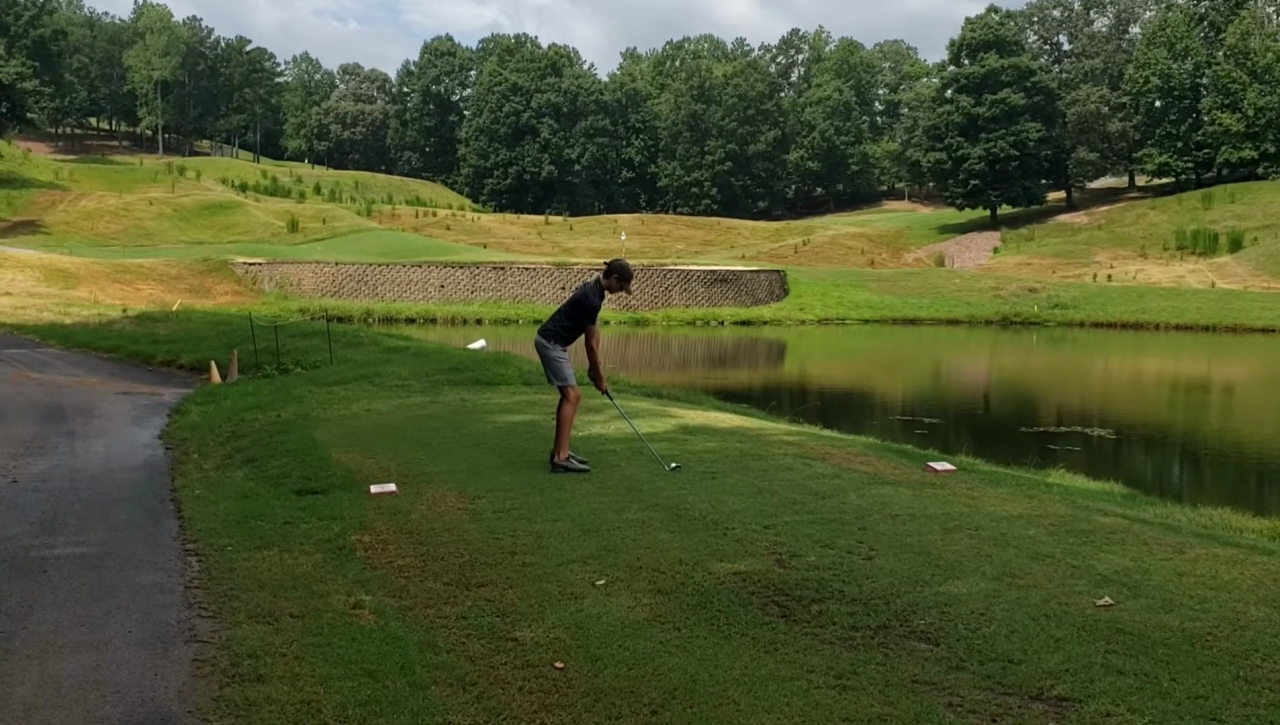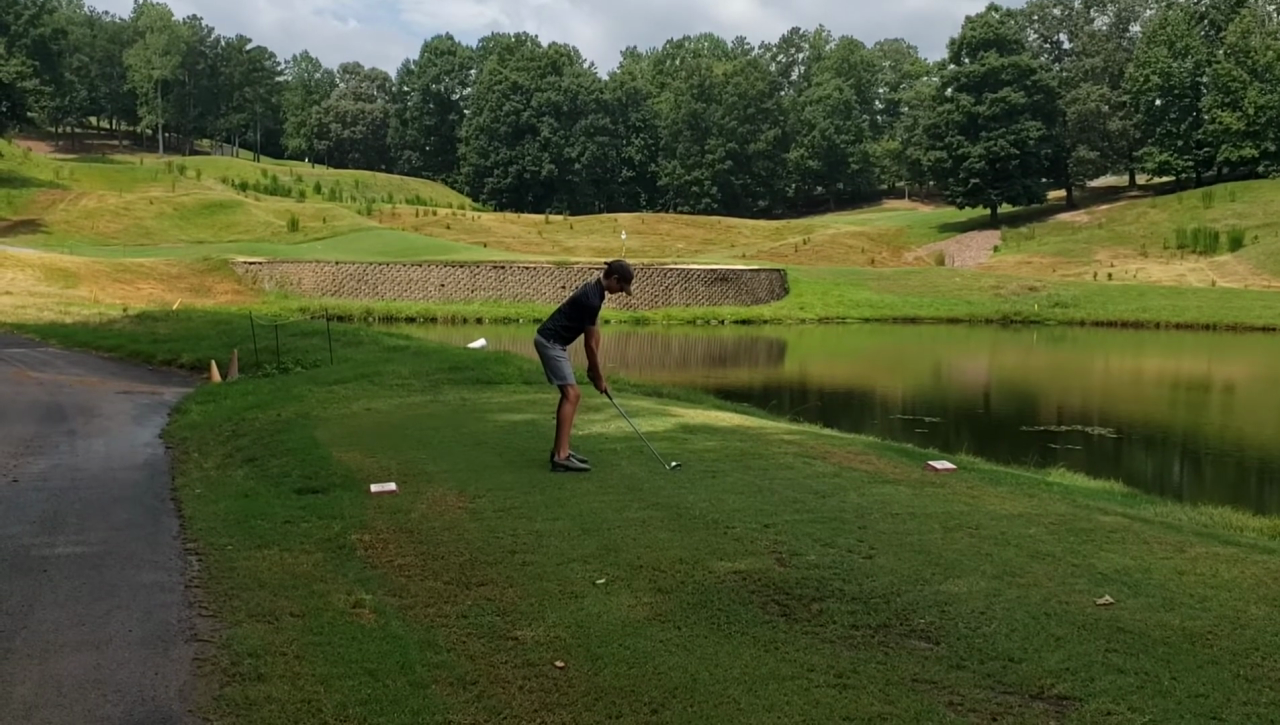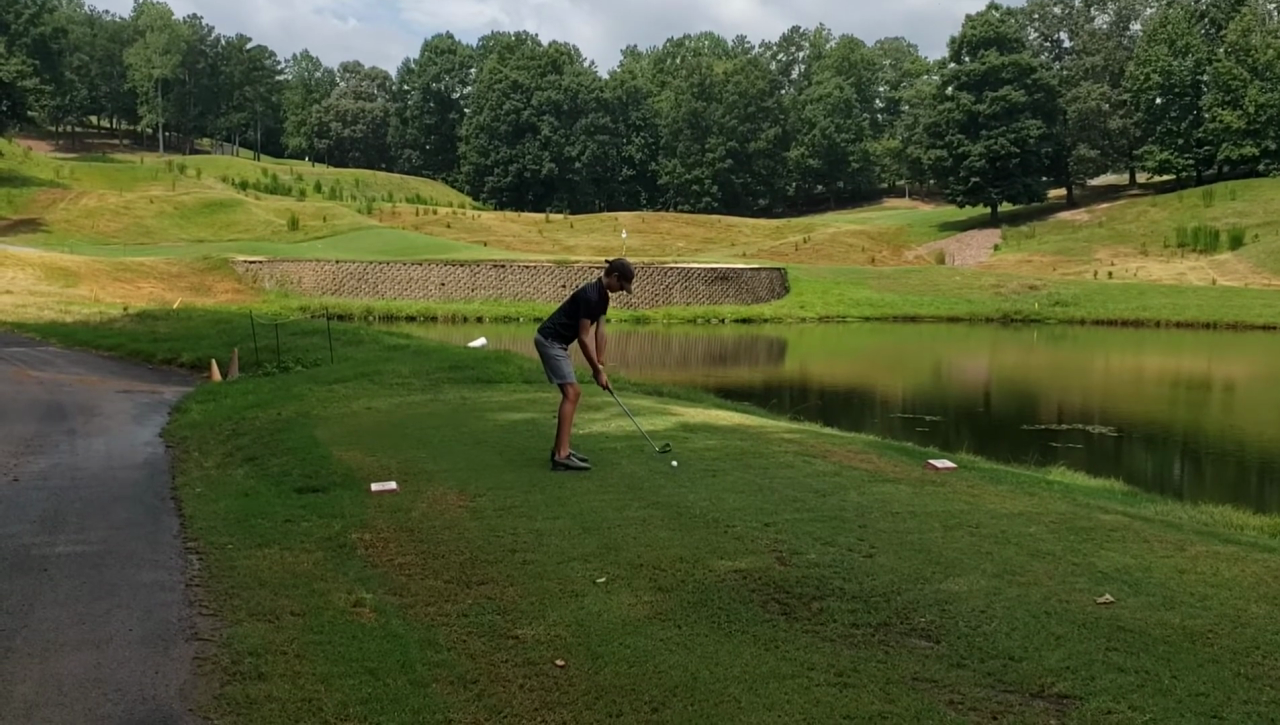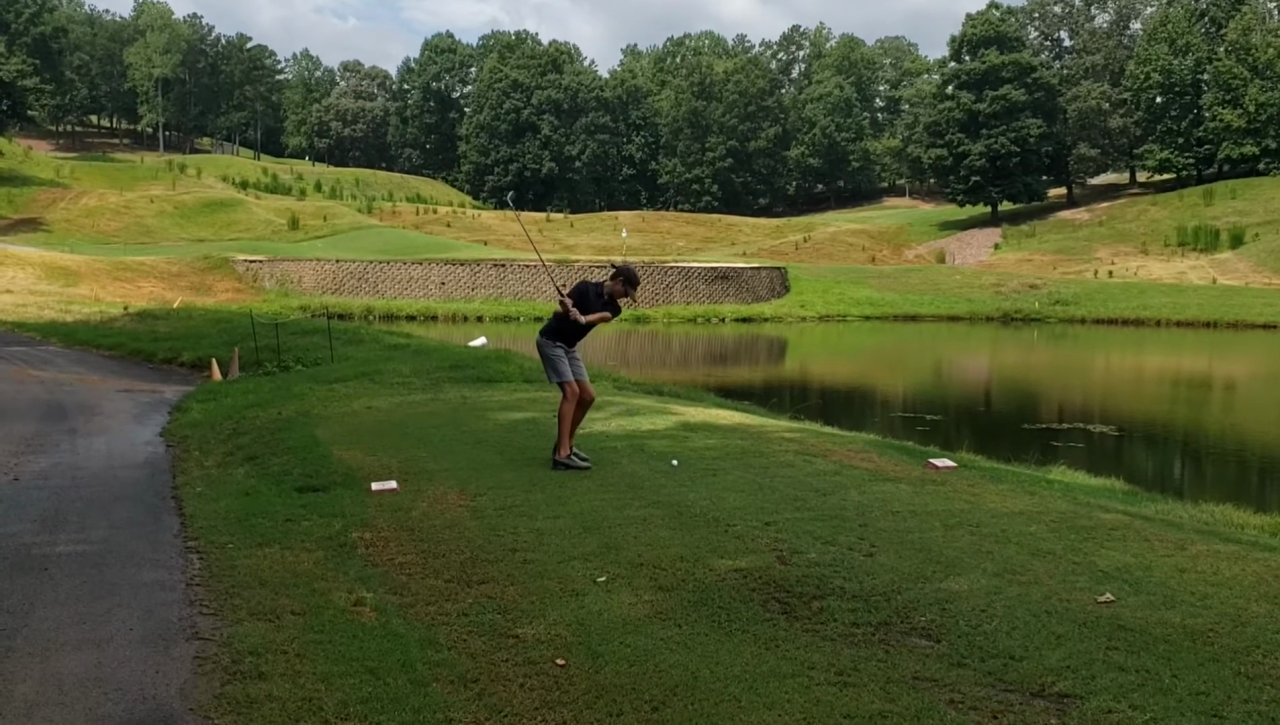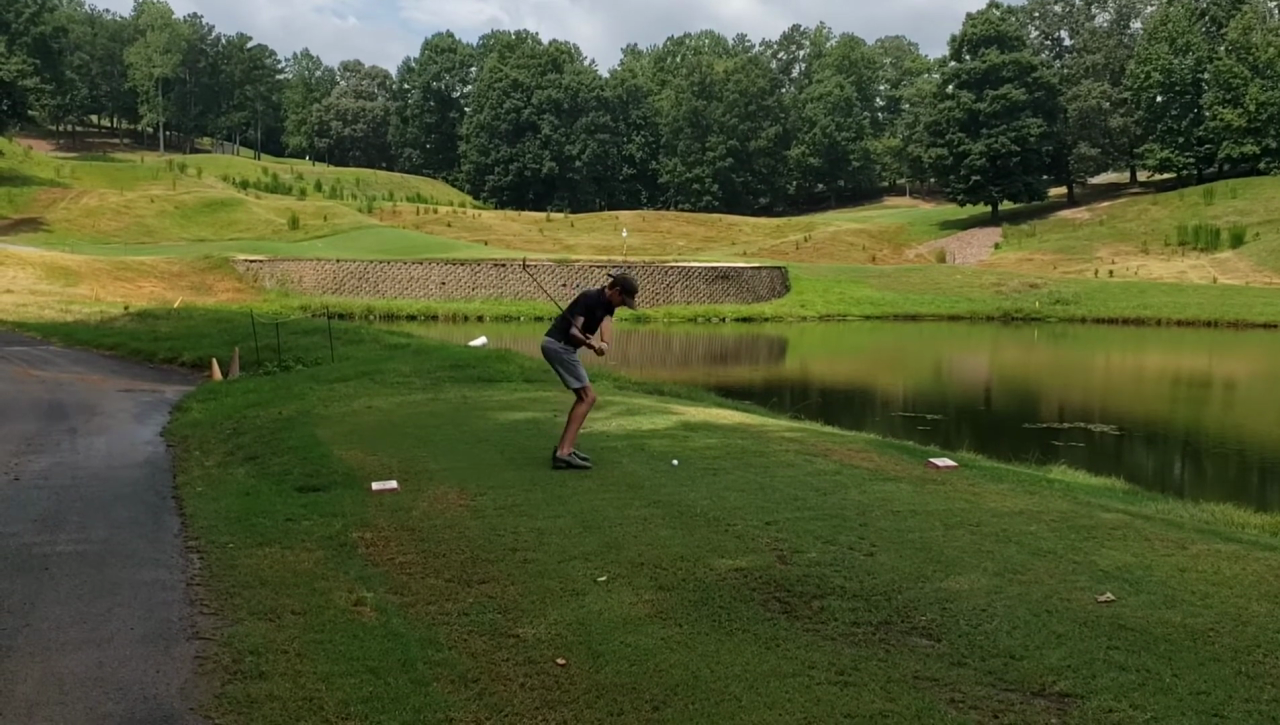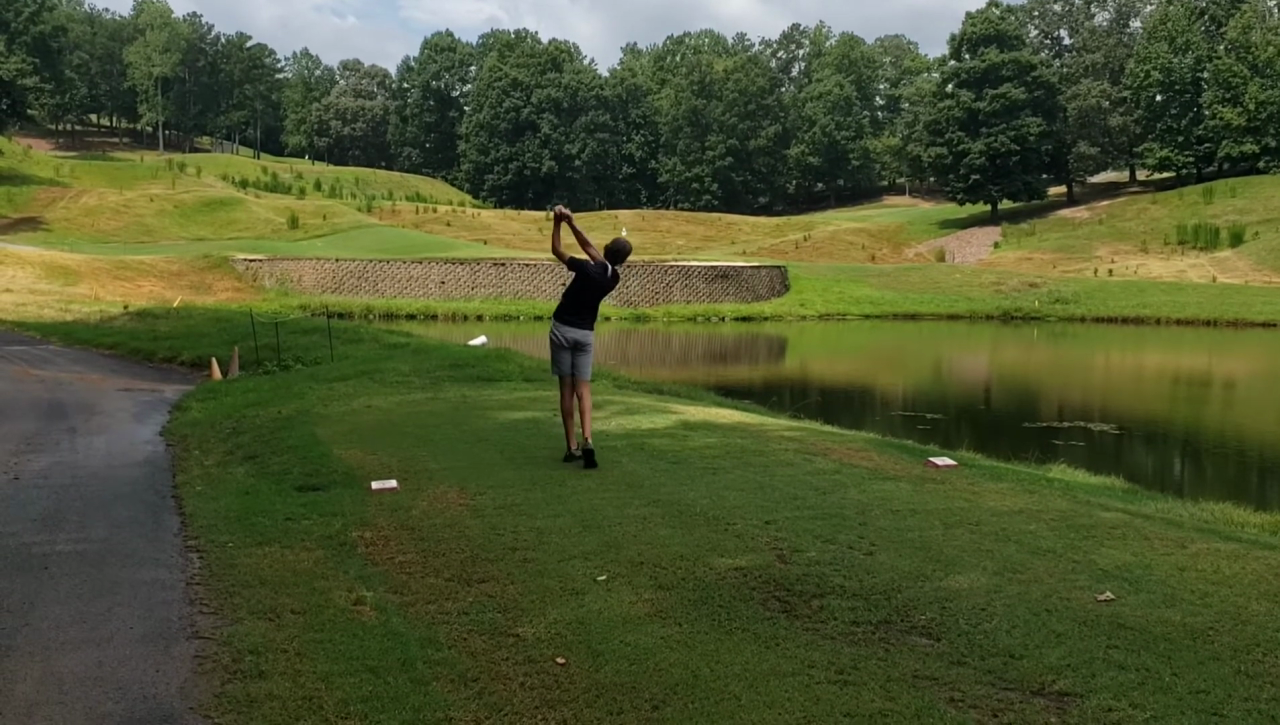
dt=0.4s
person 1, frame 1
left shoulder: (593, 289)
right shoulder: (591, 299)
left elbow: (594, 333)
right elbow: (590, 342)
left wrist: (595, 367)
right wrist: (599, 376)
left hip: (552, 342)
right hip: (551, 343)
left knee: (568, 395)
right knee: (572, 395)
left ankle: (560, 450)
right ankle: (561, 457)
person 1, frame 2
left shoulder: (594, 290)
right shoulder: (591, 299)
left elbow: (595, 332)
right elbow: (590, 343)
left wrist: (594, 367)
right wrist: (598, 376)
left hip: (553, 341)
right hip: (550, 342)
left knee: (568, 394)
right knee: (572, 395)
left ankle: (560, 449)
right ankle: (561, 457)
person 1, frame 3
left shoulder: (602, 296)
right shoulder: (590, 295)
left elbow: (600, 332)
right elbow: (583, 337)
left wrist: (600, 365)
right wrist: (597, 370)
left hip: (557, 342)
right hip: (550, 341)
left knee: (572, 393)
right knee: (571, 393)
left ankle: (560, 448)
right ankle: (562, 456)
person 1, frame 4
left shoulder: (614, 307)
right shoulder: (585, 287)
left elbow: (598, 318)
right elbow: (558, 313)
left wrist: (581, 319)
right wrist: (566, 309)
left hip: (568, 346)
right hip: (551, 341)
left knee: (587, 396)
right knee: (571, 392)
left ankle: (566, 445)
right ankle: (562, 455)
person 1, frame 5
left shoulder: (608, 308)
right shoulder: (589, 298)
left elbow: (606, 330)
right elbow: (573, 332)
left wrist: (603, 344)
right wrist: (589, 343)
left hip: (565, 348)
right hip: (558, 345)
left knee: (587, 397)
right knee: (586, 396)
left ankle: (566, 446)
right ankle: (563, 452)
person 1, frame 6
left shoulder: (588, 269)
right shoulder: (614, 278)
left elbow: (556, 250)
right elbow: (591, 249)
left wrist: (558, 222)
right wrist: (571, 223)
left hip: (561, 330)
right hip: (584, 335)
left knee: (567, 389)
right knee: (583, 389)
left ankle: (572, 447)
right ankle: (586, 440)
